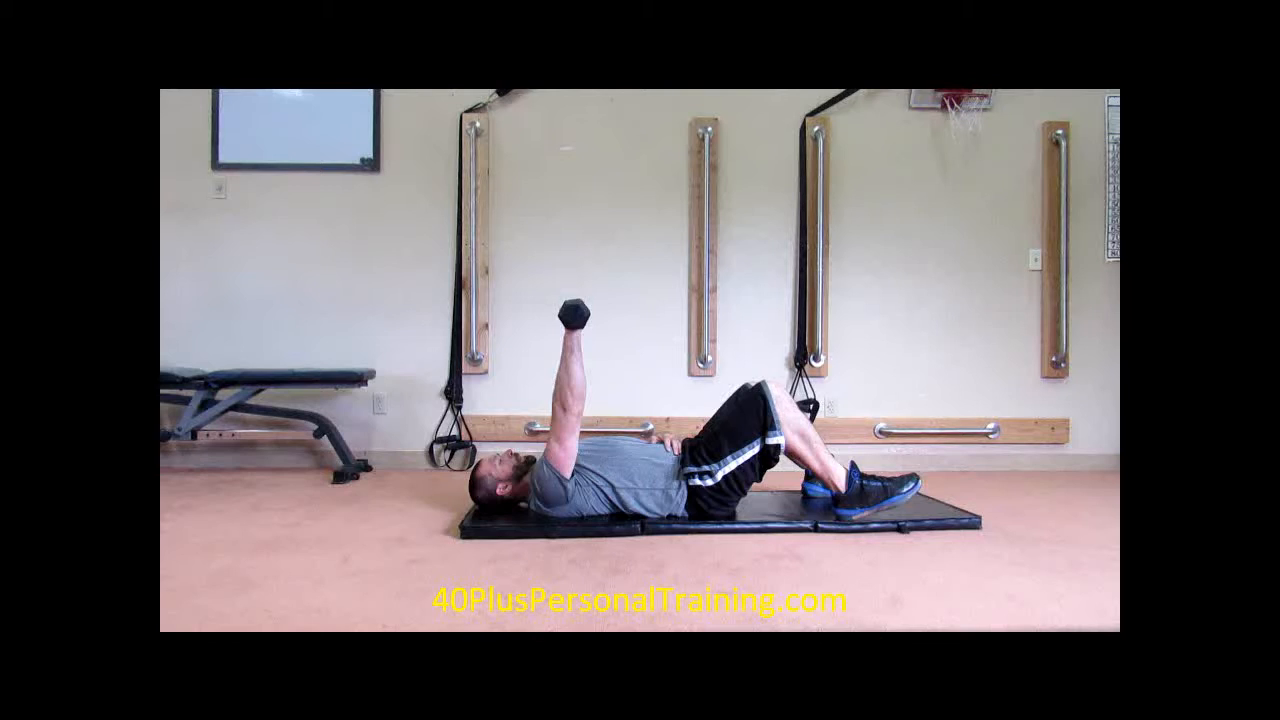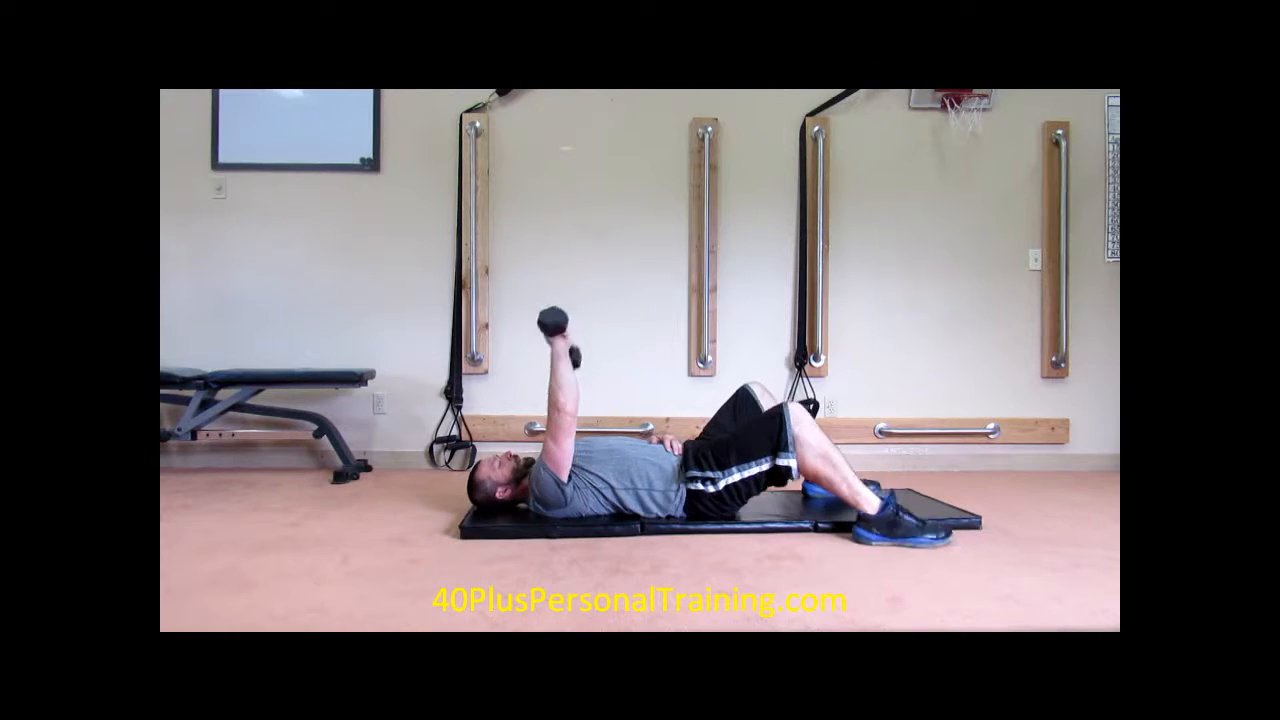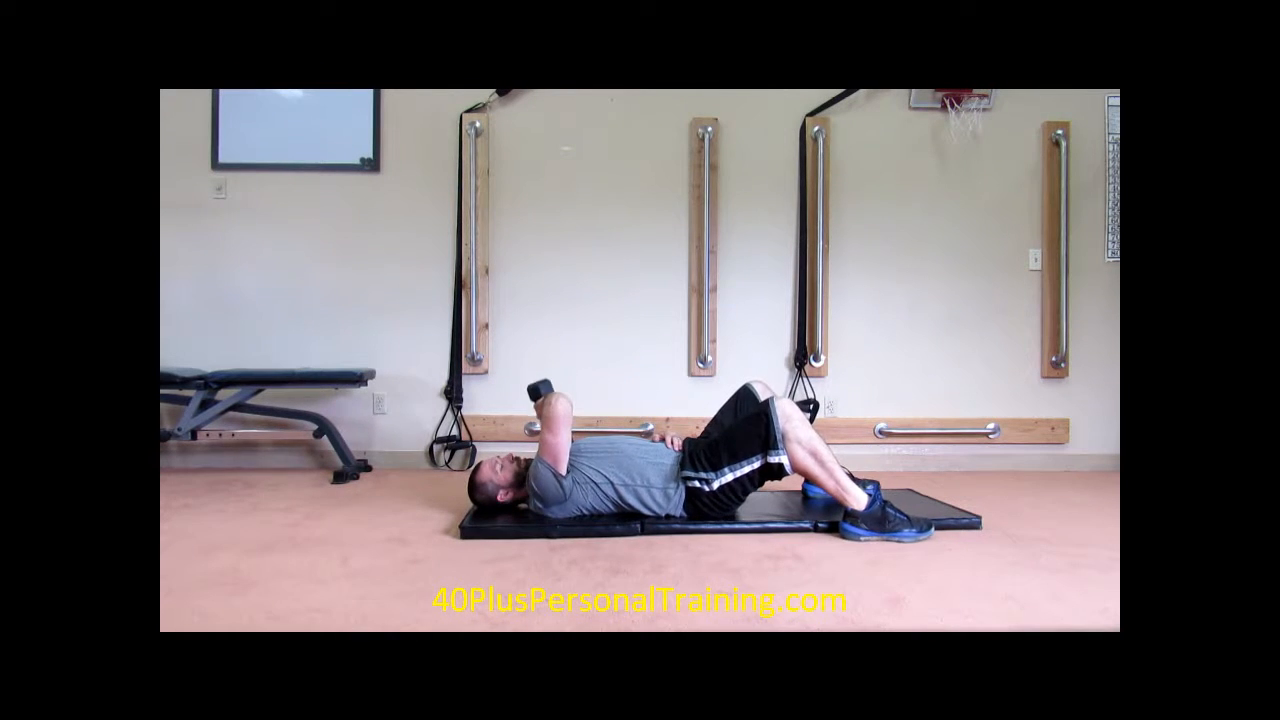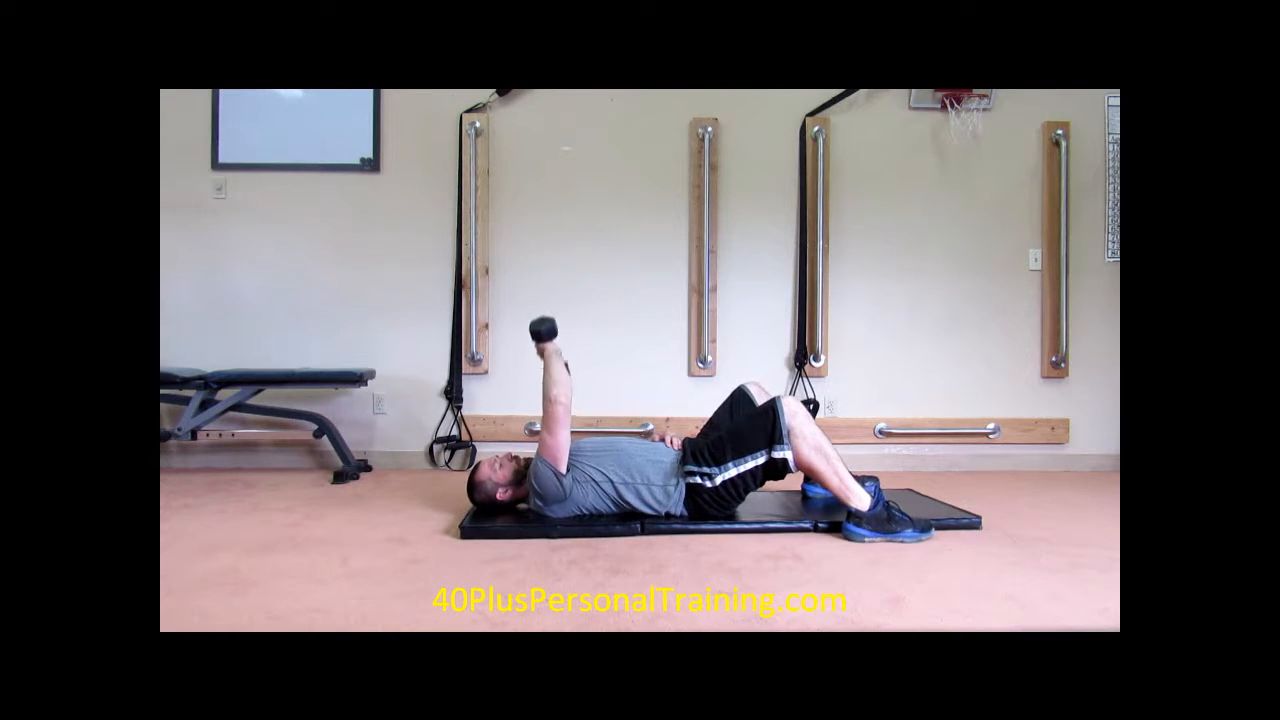
dt=0.4s
person 1, frame 1
left shoulder: (549, 476)
right shoulder: (548, 490)
right elbow: (568, 412)
left wrist: (656, 439)
right wrist: (572, 339)
left hip: (685, 466)
right hip: (696, 492)
left knee: (760, 398)
right knee: (771, 398)
left ankle: (823, 479)
right ankle: (848, 491)
person 1, frame 2
left shoulder: (550, 475)
right shoulder: (547, 492)
right elbow: (564, 416)
left wrist: (658, 440)
right wrist: (558, 350)
left hip: (686, 467)
right hip: (692, 493)
left knee: (756, 393)
right knee: (790, 420)
left ankle: (838, 485)
right ankle: (877, 515)
person 1, frame 3
left shoulder: (552, 473)
right shoulder: (546, 491)
right elbow: (560, 415)
left wrist: (659, 440)
right wrist: (549, 401)
left hip: (685, 462)
right hip: (693, 492)
left knee: (759, 393)
right knee: (782, 414)
left ankle: (830, 482)
right ankle: (862, 510)
person 1, frame 4
left shoulder: (549, 479)
right shoulder: (548, 490)
right elbow: (559, 410)
left wrist: (658, 441)
right wrist: (549, 353)
left hip: (685, 463)
right hip: (694, 490)
left knee: (754, 393)
right knee: (789, 412)
left ankle: (827, 481)
right ankle: (865, 511)
